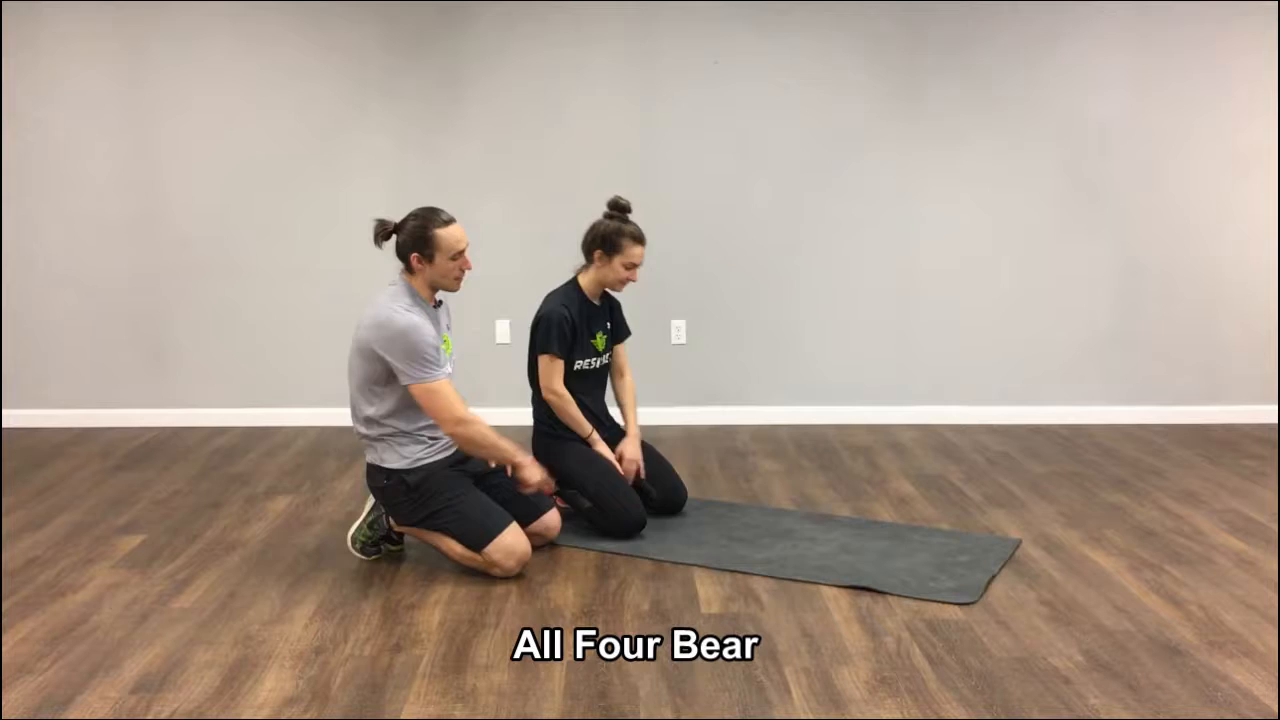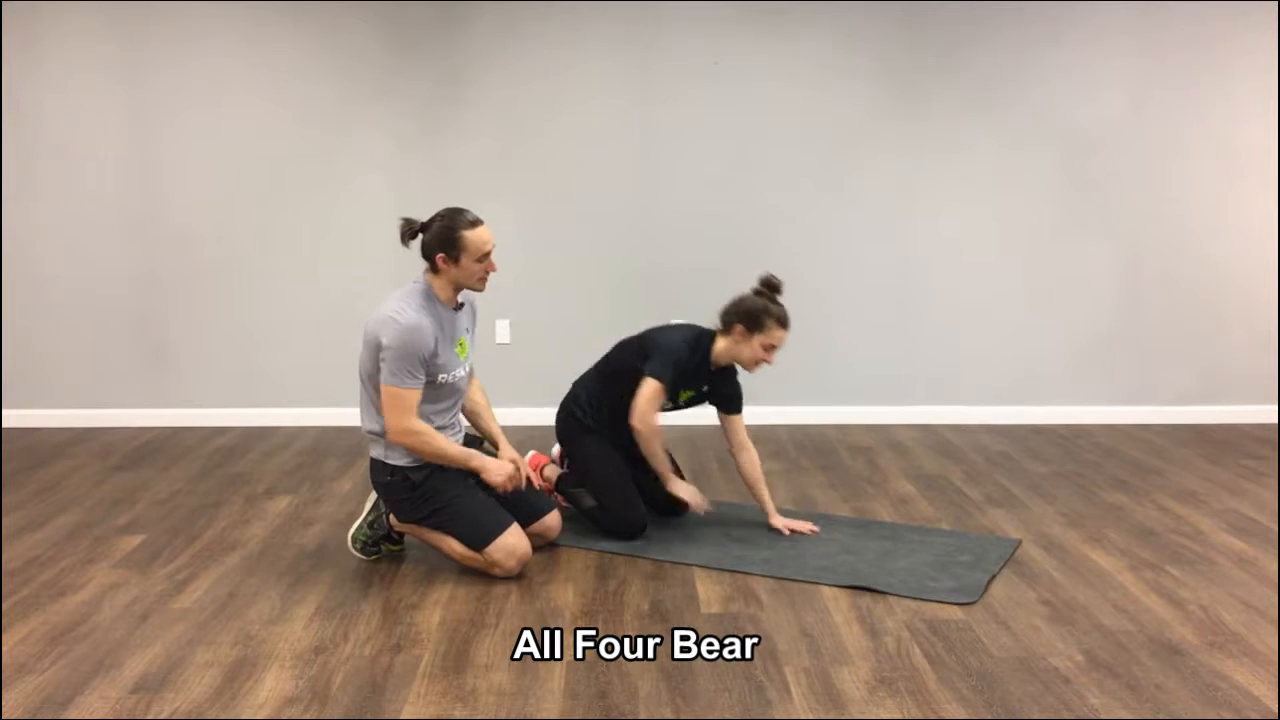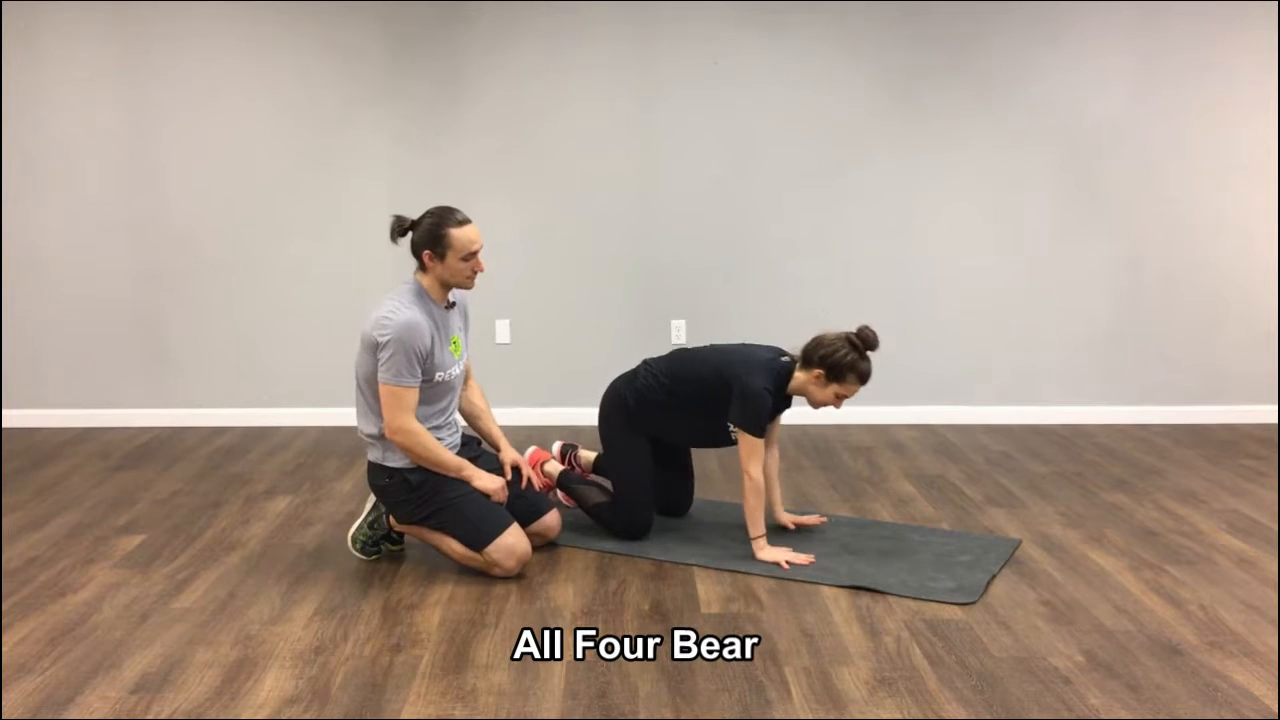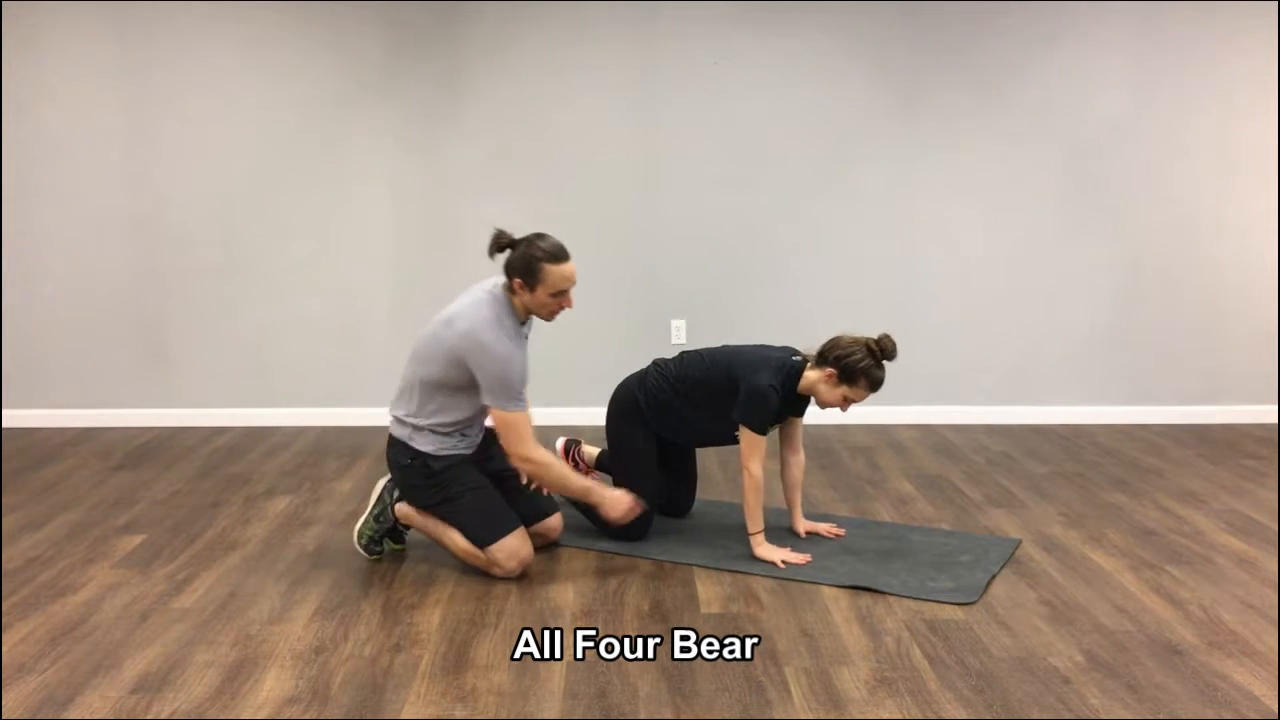
dt=0.7s
person 1, frame 1
left shoulder: (434, 300)
right shoulder: (401, 322)
right elbow: (454, 420)
left wrist: (498, 448)
right wrist: (520, 460)
left hip: (448, 449)
right hip: (409, 469)
left knee: (547, 526)
right knee: (511, 556)
left ankle: (423, 517)
right ankle: (395, 522)
person 1, frame 2
left shoulder: (463, 302)
right shoulder: (409, 324)
right elbow: (404, 430)
left wrist: (501, 444)
right wrist: (482, 463)
left hip: (451, 446)
right hip: (409, 467)
left knee: (547, 526)
right knee: (511, 555)
left ankle: (421, 515)
right ankle: (397, 519)
person 1, frame 3
left shoulder: (454, 301)
right shoulder: (404, 323)
right elbow: (400, 429)
left wrist: (502, 446)
right wrist: (472, 475)
left hip: (453, 447)
right hip: (408, 469)
left knee: (547, 526)
right knee: (510, 556)
left ankle: (427, 514)
right ankle: (396, 519)
person 1, frame 4
left shoulder: (508, 300)
right shoulder: (494, 341)
right elbow: (524, 455)
left wrist: (534, 453)
right wrist: (601, 496)
left hip: (469, 438)
right hip: (429, 452)
left knee: (548, 528)
right knee: (513, 558)
left ankle: (445, 505)
right ankle: (403, 509)
person 2, frame 1
left shoulder: (611, 307)
right shoulder: (558, 311)
left elbow: (622, 376)
right elbow: (551, 390)
left wrist: (631, 436)
right wrist: (595, 443)
left hip: (600, 424)
right hip: (563, 437)
left knee: (673, 498)
right knee: (628, 519)
left ankle: (586, 480)
right ankle: (552, 482)
person 2, frame 2
left shoulder: (723, 376)
right shoulder: (679, 349)
left elbow: (741, 447)
right elbow: (642, 420)
left wrist: (772, 513)
right wrist: (670, 480)
left hip: (621, 429)
right hip: (583, 423)
left knee: (674, 504)
right knee: (629, 523)
left ankle: (580, 467)
right ankle: (550, 474)
person 2, frame 3
left shoulder: (784, 374)
right shoulder: (757, 385)
left elbow: (768, 449)
right elbow: (752, 471)
left wrist: (779, 512)
right wrist: (760, 545)
left hip: (661, 415)
right hip: (627, 409)
left knee: (676, 506)
right knee: (633, 524)
left ankle: (577, 458)
right ankle: (549, 468)
person 2, frame 4
left shoulder: (799, 375)
right shoulder: (764, 384)
left elbow: (793, 453)
right elbow: (752, 469)
left wrist: (798, 518)
right wrist: (759, 543)
left hip: (671, 418)
right hip: (636, 408)
left knee: (677, 506)
right knee: (633, 526)
left ankle: (581, 455)
